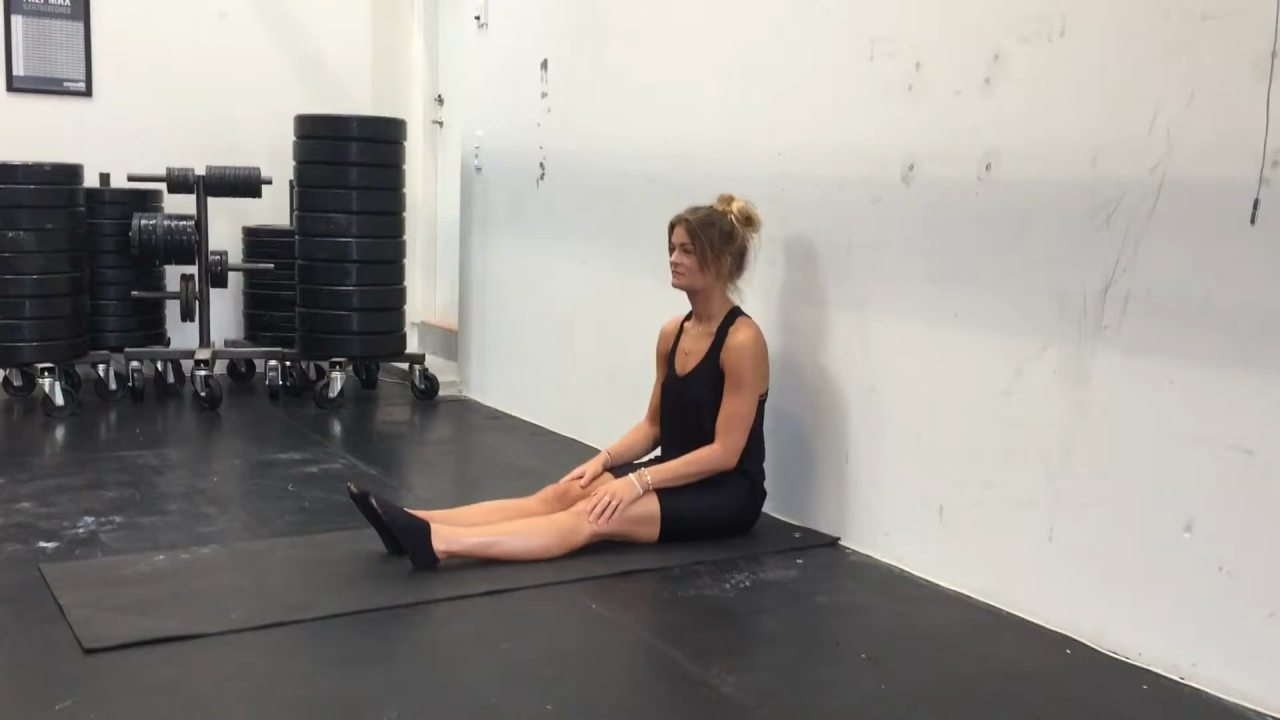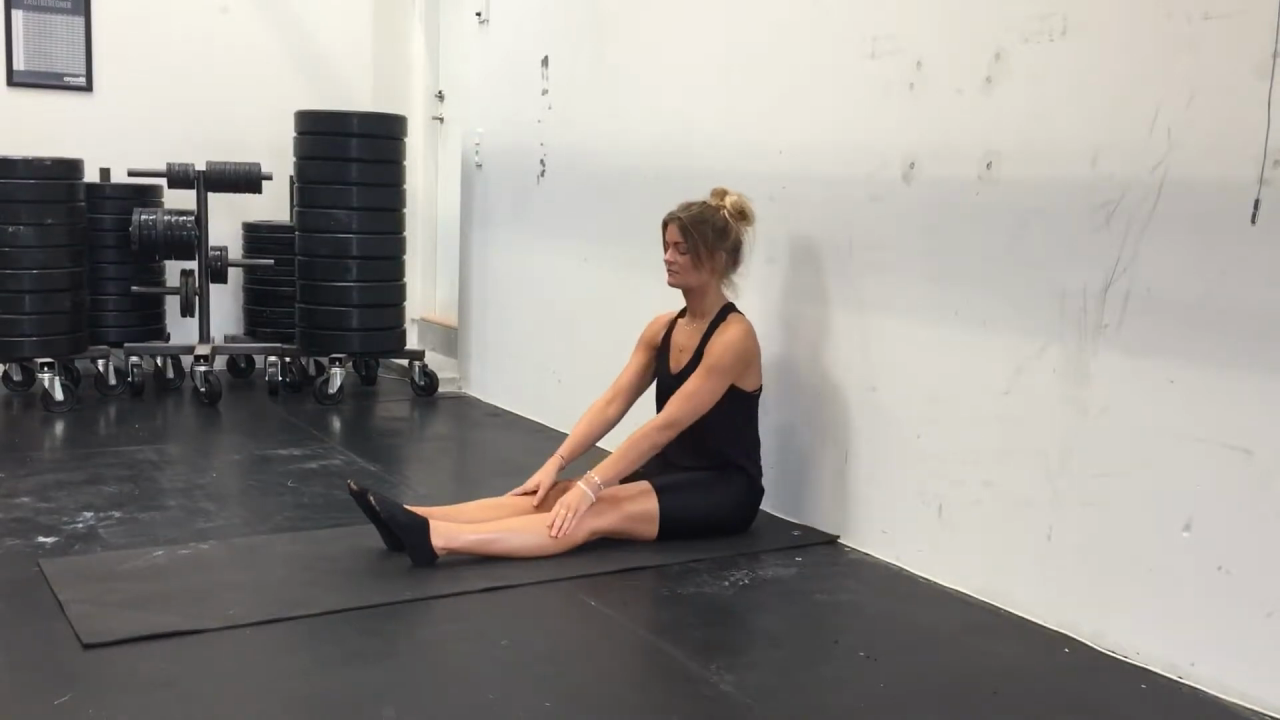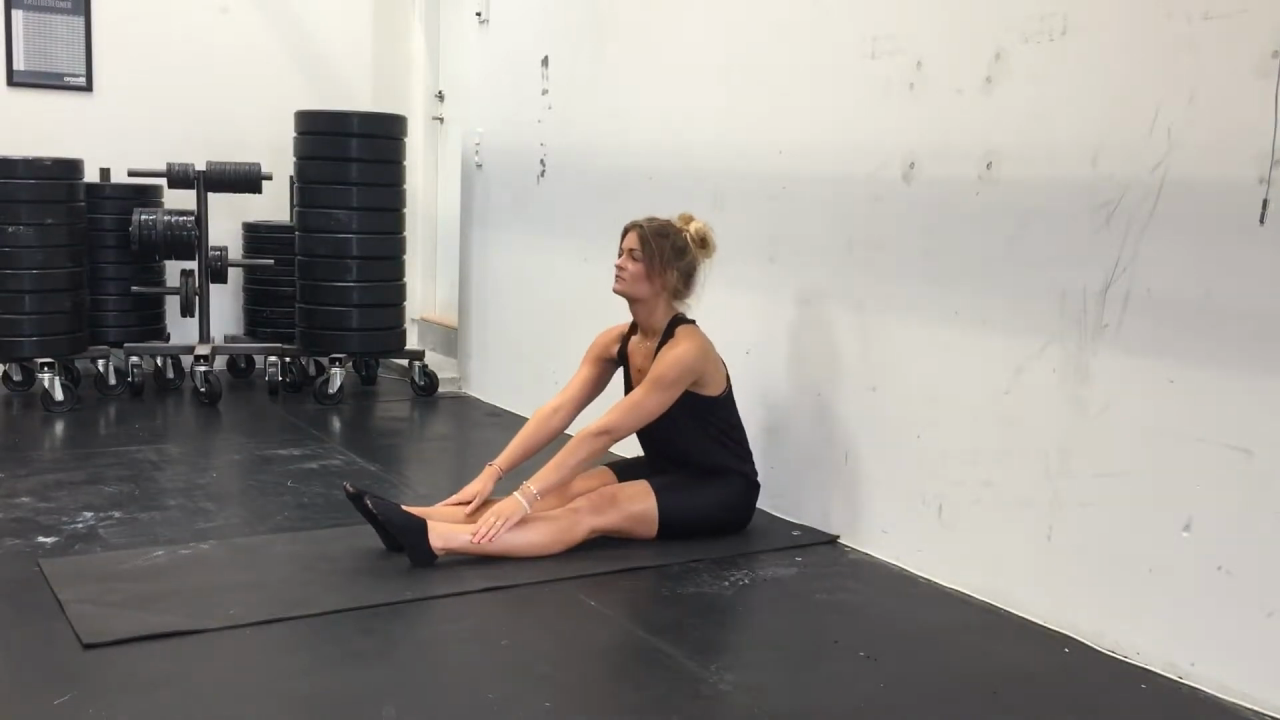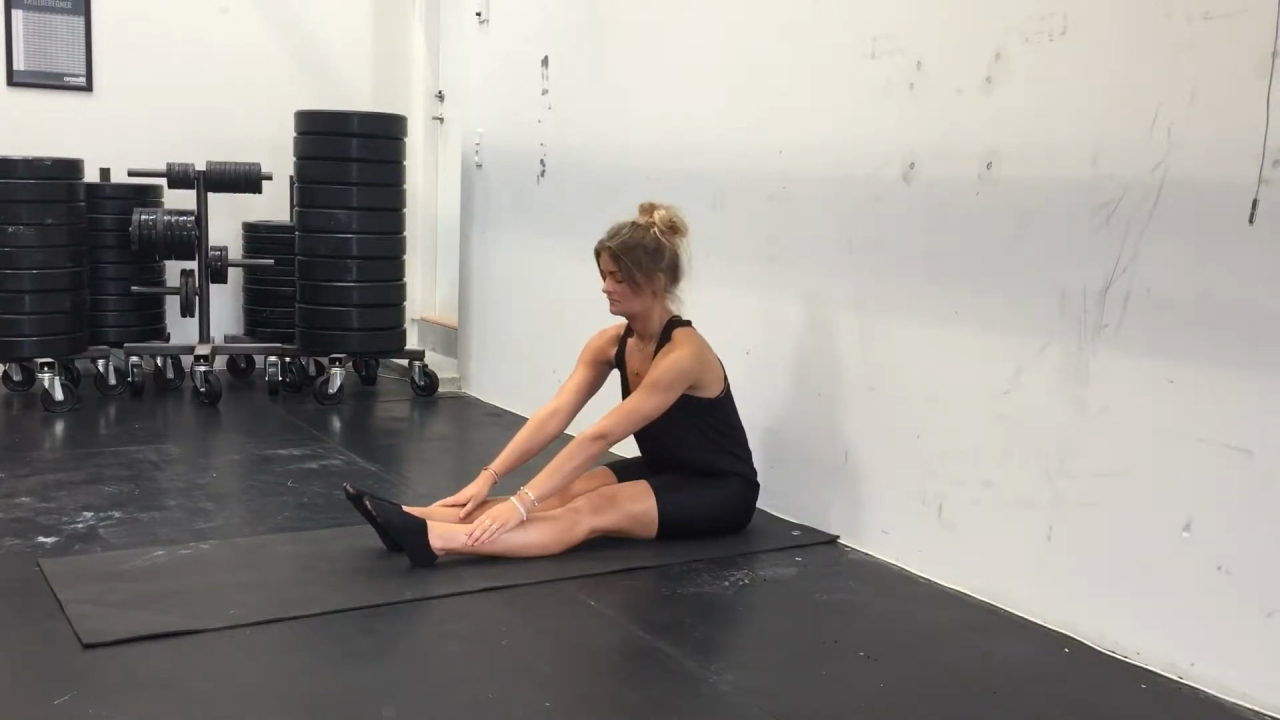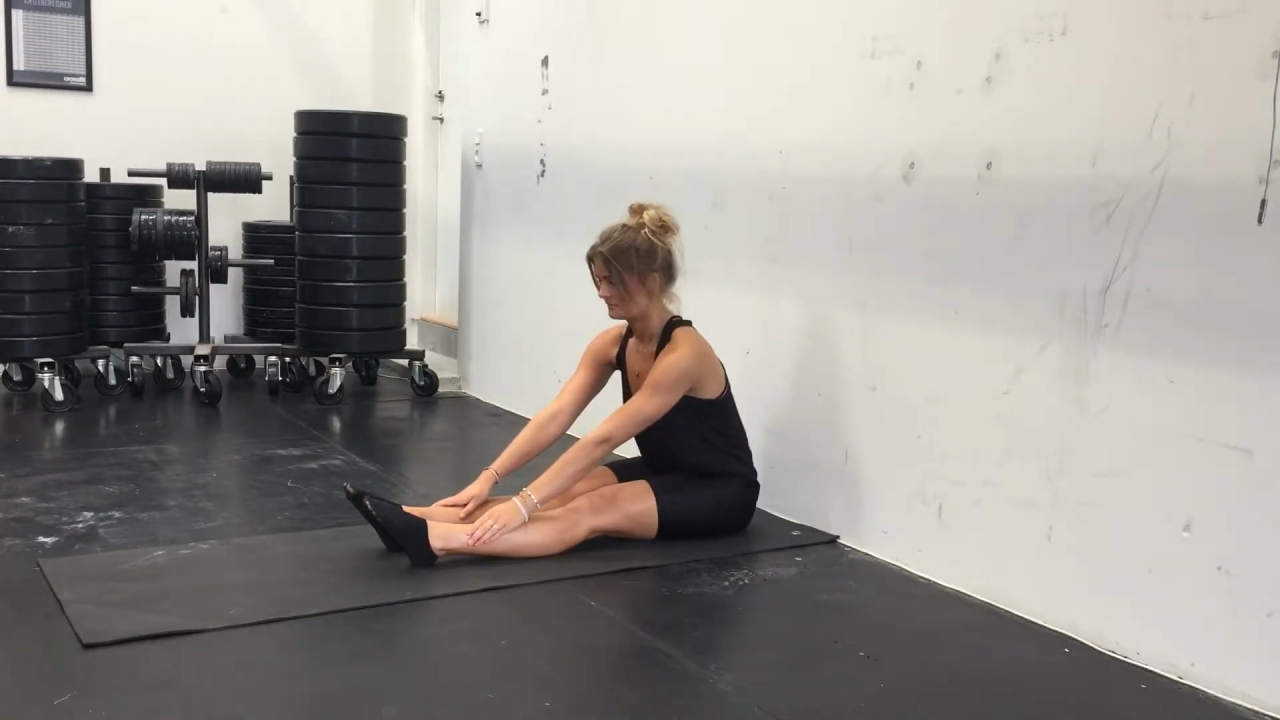
dt=1s
person 1, frame 1
left shoulder: (742, 340)
right shoulder: (672, 332)
left elbow: (725, 451)
left wrist: (638, 482)
right wrist: (604, 459)
left hip: (727, 493)
right hip: (676, 474)
left knee: (595, 515)
right knee: (561, 494)
left ankle: (438, 543)
right ankle: (421, 527)
person 1, frame 2
left shoulder: (733, 336)
right shoulder: (663, 327)
left elbow: (666, 425)
right elbow: (611, 403)
left wrist: (589, 487)
right wrist: (556, 463)
left hip: (724, 490)
right hip: (671, 470)
left knee: (597, 513)
right knee: (555, 496)
left ankle: (437, 540)
right ankle: (414, 520)
person 1, frame 3
left shoulder: (685, 350)
right shoulder: (617, 340)
left elbow: (603, 432)
right elbow: (557, 411)
left wrist: (525, 497)
right wrist: (492, 473)
left hip: (720, 489)
right hip: (663, 469)
left knee: (592, 511)
right knee: (564, 492)
left ankle: (434, 540)
right ankle: (415, 522)
person 1, frame 4
left shoulder: (683, 353)
right shoulder: (610, 341)
left elbow: (600, 436)
right elbow: (553, 415)
left wrist: (522, 502)
right wrist: (488, 478)
left hip: (720, 491)
right hip: (661, 470)
left knee: (590, 511)
right knee: (564, 493)
left ankle: (433, 539)
right ankle: (415, 521)
person 1, frame 5
left shoulder: (684, 352)
right shoulder: (612, 343)
left elbow: (603, 439)
right elbow: (555, 416)
left wrist: (525, 503)
right wrist: (489, 478)
left hip: (720, 491)
right hip: (661, 470)
left knee: (589, 512)
right knee: (564, 494)
left ankle: (432, 539)
right ankle: (415, 520)
